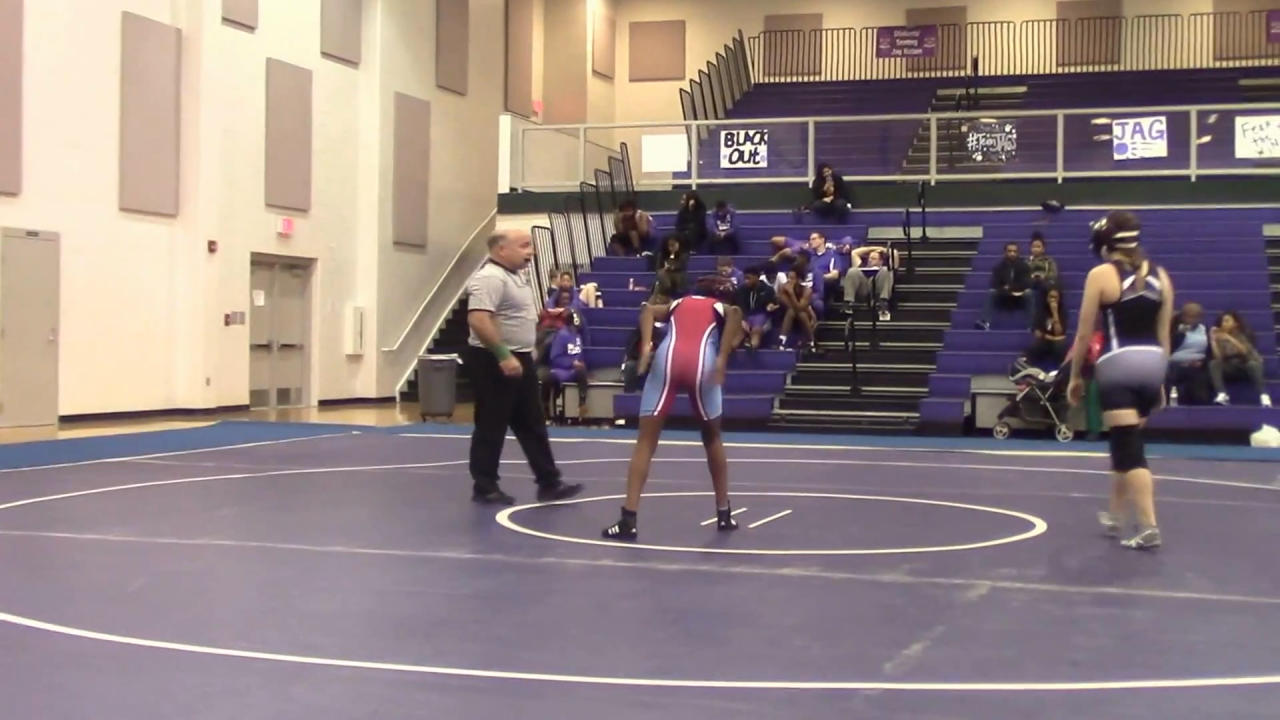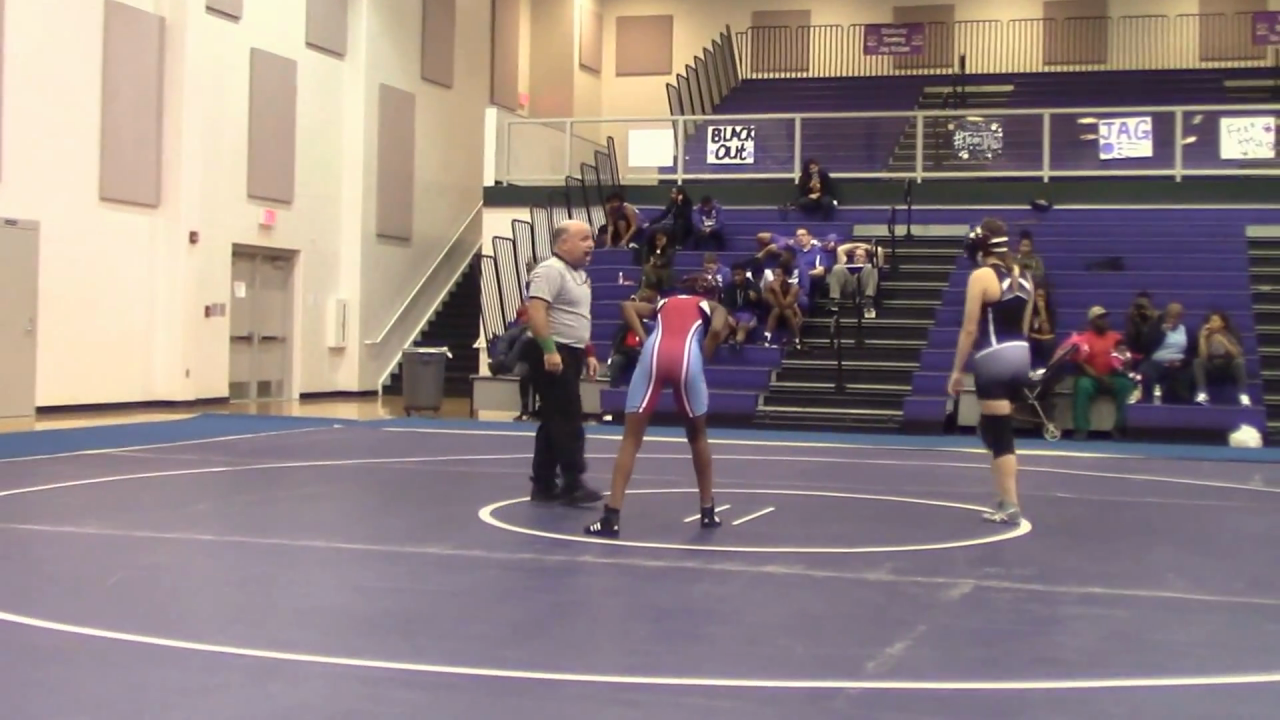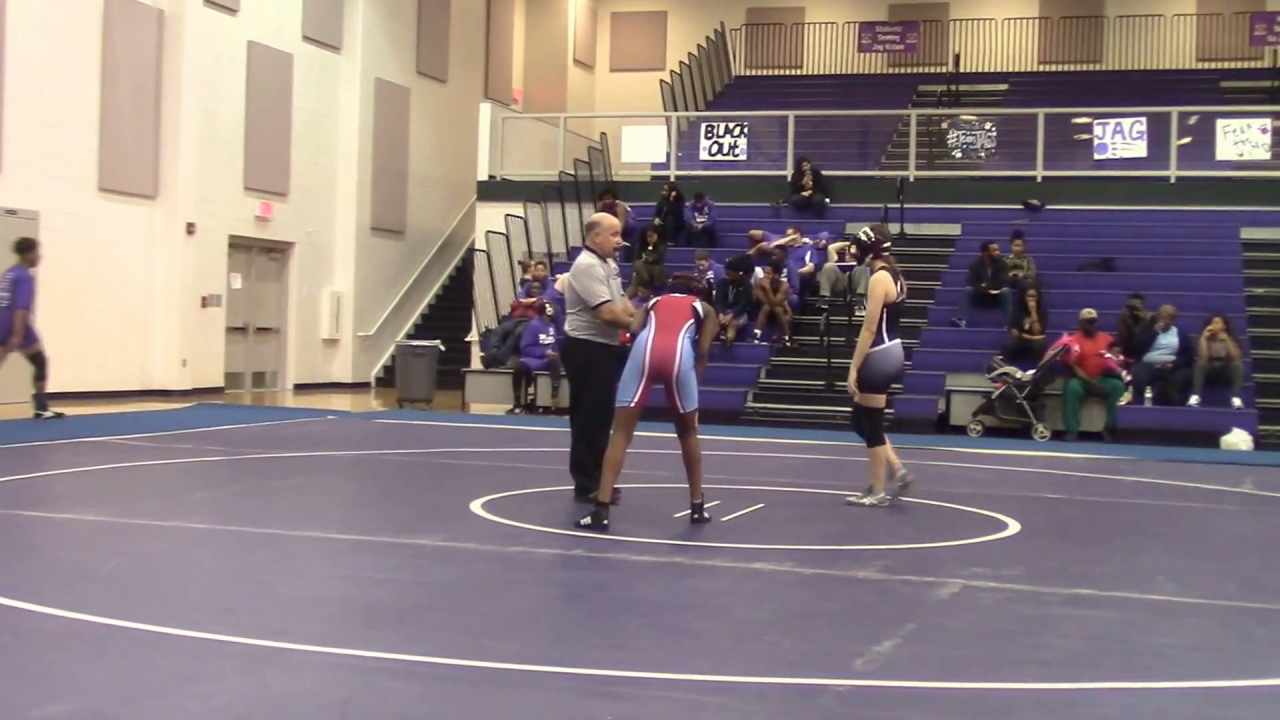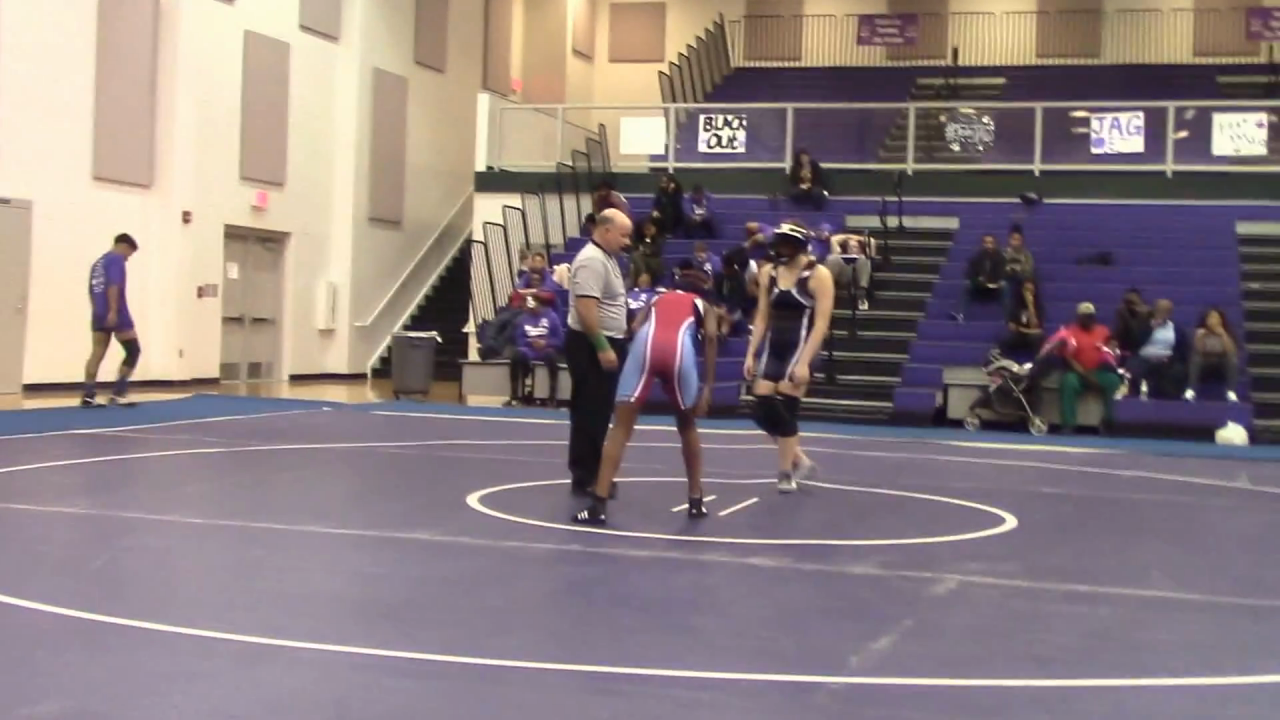
dt=1s
person 1, frame 1
left shoulder: (1101, 274)
right shoulder: (1159, 275)
left elbow: (1085, 333)
right elbow: (1164, 333)
left wrist: (1075, 376)
right wrist: (1159, 376)
left hip: (1118, 365)
right hip: (1152, 363)
left knee: (1128, 449)
right knee: (1128, 444)
left ankle: (1148, 527)
right ankle: (1115, 516)
person 1, frame 2
left shoulder: (981, 276)
right shoulder: (1022, 276)
left elbow: (970, 329)
right elbow: (1025, 325)
left wrist: (956, 370)
left hip: (994, 358)
right hip: (1020, 356)
left knee: (999, 434)
right knee: (997, 429)
left ankle: (1009, 505)
right ankle: (1006, 497)
person 1, frame 3
left shoulder: (878, 279)
right shoulder: (894, 276)
left elbow: (869, 329)
left wrist: (853, 368)
left hip: (879, 356)
right hip: (893, 353)
left knee: (869, 423)
right knee: (866, 421)
left ankle: (877, 491)
right ankle: (897, 470)
person 1, frame 4
left shoulder: (818, 274)
right shoulder: (768, 272)
left elbow: (821, 323)
right elbow: (762, 317)
left wrist: (805, 362)
right wrist: (751, 354)
left hip: (799, 349)
right hip: (773, 349)
left knee: (783, 411)
right knee: (762, 412)
left ankle: (787, 473)
right ankle: (800, 461)
person 2, frame 1
left shoulder: (520, 274)
right shoulder: (490, 278)
right elbow: (478, 319)
left wrist: (526, 353)
right wrist: (503, 356)
left hip: (521, 360)
right hip: (492, 362)
left knee: (533, 424)
right knee: (491, 427)
left ankle: (549, 483)
right ankle: (485, 487)
person 2, frame 2
left shoulder: (580, 274)
right shoulder: (551, 270)
right elbow: (535, 312)
left wrist: (588, 353)
right wrist: (549, 350)
left hip: (570, 354)
right hip: (551, 355)
left knee: (555, 420)
right knee: (568, 420)
left ankle: (544, 484)
right ankle: (572, 484)
person 2, frame 3
left shoulder: (607, 263)
right shoulder: (588, 266)
left elbow: (620, 303)
right elbow: (607, 313)
left wrist: (637, 316)
left hip: (603, 349)
right hip: (587, 351)
left knee: (600, 418)
right knee: (590, 419)
left ankle: (594, 479)
right ankle: (586, 485)
person 2, frame 4
left shoulder: (606, 258)
right shoulder: (592, 260)
right elbow: (586, 309)
left wrist: (612, 345)
right wrist: (603, 348)
left hip: (606, 345)
right hip: (592, 346)
left knee: (598, 413)
right knee: (590, 413)
left ankle: (591, 473)
right ankle: (584, 478)
person 3, frame 1
left shoulder: (677, 304)
right shoulder: (723, 308)
left elbow: (648, 310)
right elbow: (735, 313)
left wrist: (646, 349)
right wrist: (722, 358)
left hip: (667, 359)
right hip: (702, 362)
left knee: (646, 442)
right knee: (712, 440)
left ankle: (628, 520)
right ankle: (724, 514)
person 3, frame 2
left shoulder: (663, 303)
right shoulder: (712, 306)
left elbow: (628, 306)
right elbow: (717, 330)
left wrist: (645, 340)
right wrist: (702, 358)
left hip: (654, 354)
right hip: (687, 357)
left knee: (631, 439)
right knee: (698, 437)
left ankle: (611, 517)
right ankle: (708, 511)
person 3, frame 3
left shoulder: (655, 301)
right shoulder: (705, 309)
left elbow: (635, 330)
right elbow: (702, 351)
right wrist: (693, 378)
left hip: (645, 349)
right hip: (679, 353)
left knee: (621, 434)
right knee: (688, 433)
left ankle: (601, 511)
right ankle: (697, 507)
person 3, frame 4
left shoulder: (659, 299)
right shoulder: (703, 306)
right elbow: (710, 337)
left wrist: (656, 377)
right wrist: (707, 386)
left hip: (647, 343)
right hip: (679, 347)
left knee: (620, 428)
right knee: (687, 428)
left ankle: (598, 505)
right ankle: (696, 501)
